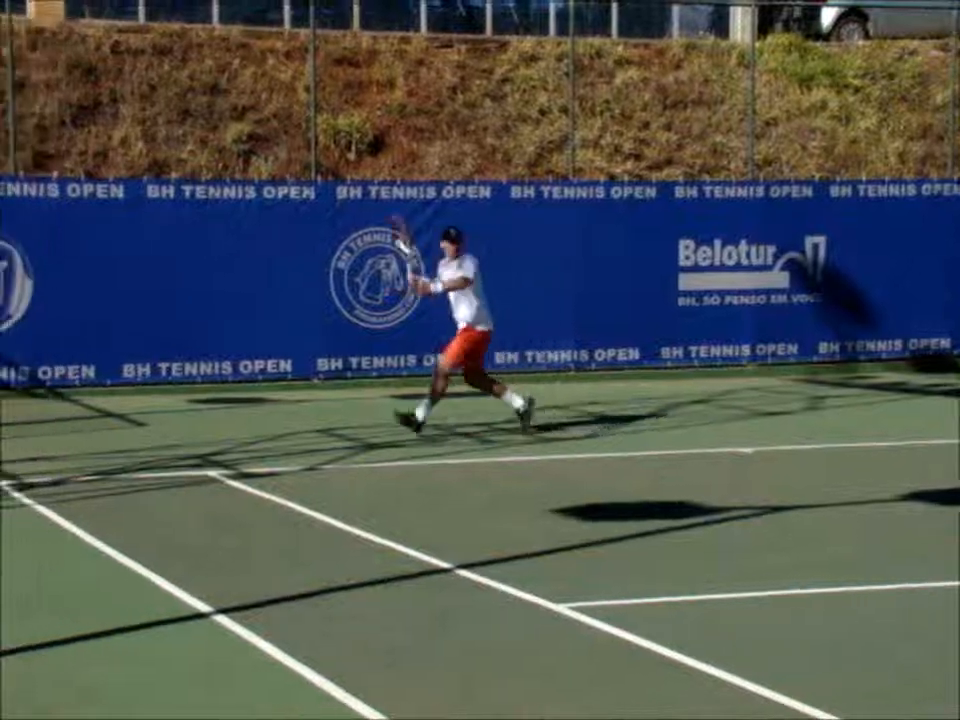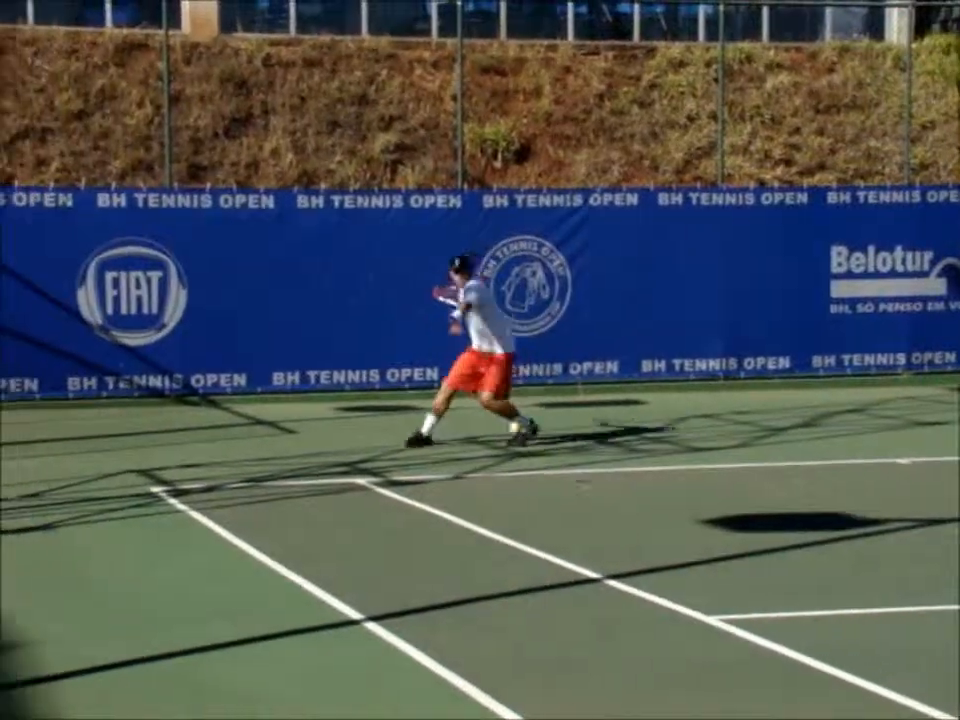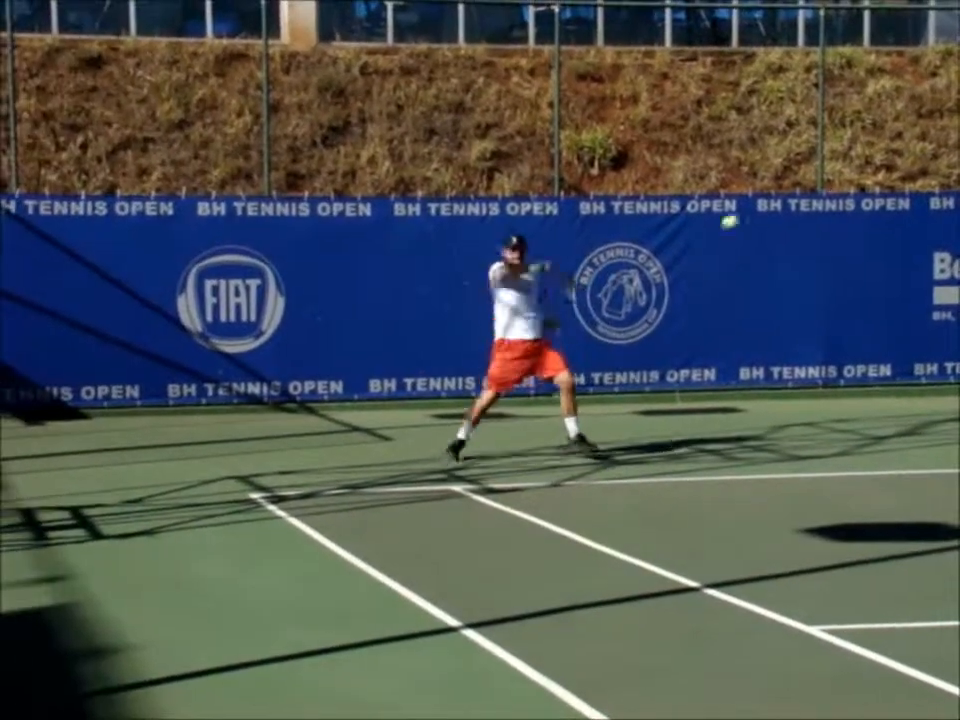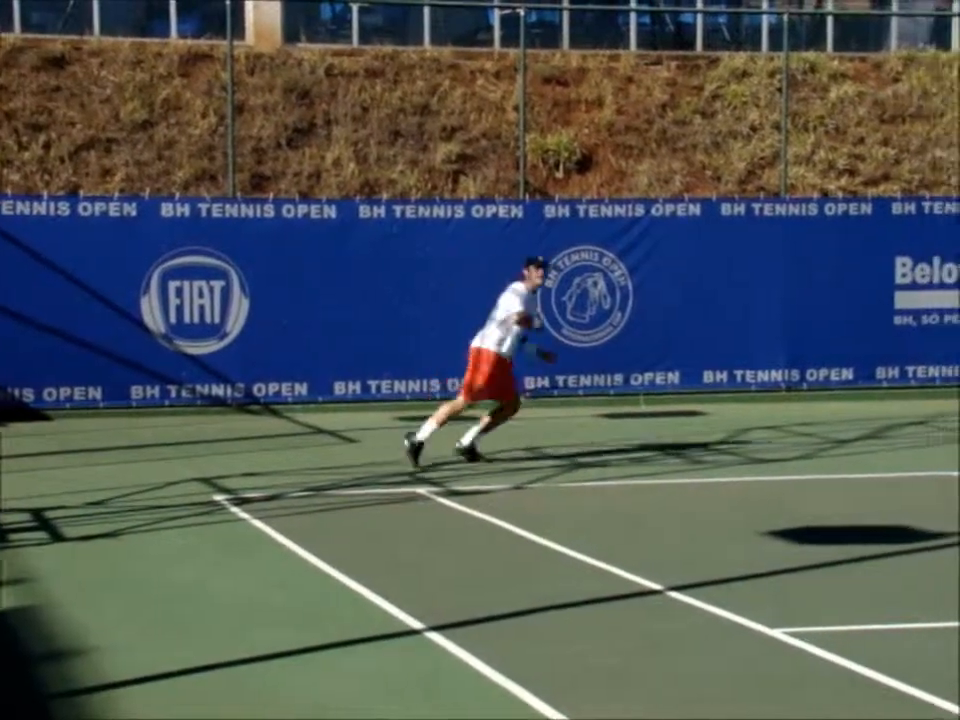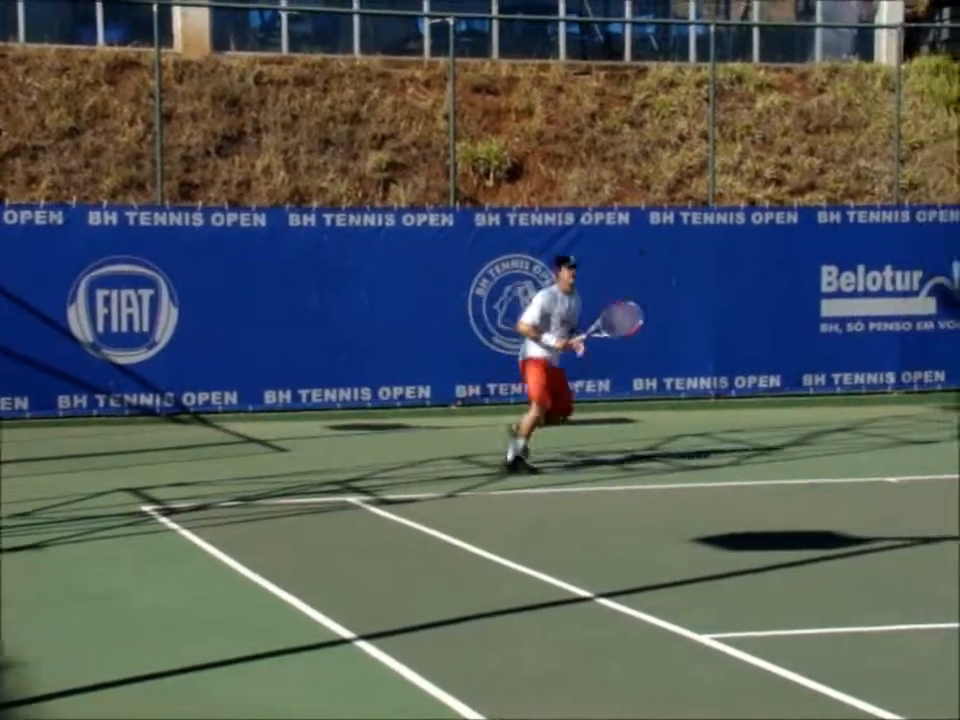
dt=0.4s
person 1, frame 1
left shoulder: (467, 260)
right shoulder: (444, 264)
left elbow: (465, 282)
left wrist: (434, 287)
right wrist: (420, 283)
left hip: (476, 327)
right hip: (469, 327)
left knee: (443, 365)
right knee: (474, 377)
left ankle: (420, 416)
right ankle: (521, 405)
person 1, frame 2
left shoulder: (473, 286)
right shoulder: (465, 289)
left elbow: (467, 305)
left wrist: (458, 319)
left hip: (500, 351)
right hip: (480, 348)
left knee: (488, 398)
right knee: (447, 387)
left ankle: (525, 425)
right ankle: (424, 433)
person 1, frame 3
left shoulder: (532, 280)
right shoulder: (496, 270)
right elbow: (508, 272)
left wrist: (543, 321)
right wrist: (537, 269)
left hip: (537, 342)
right hip: (509, 343)
left knee: (566, 381)
right knee: (490, 394)
left ankle: (576, 437)
right ankle: (460, 439)
person 1, frame 4
left shoulder: (529, 299)
right shoulder: (518, 290)
right elbow: (518, 319)
left wrist: (536, 351)
right wrist: (531, 322)
left hip: (502, 357)
right hip: (487, 351)
left knee: (512, 405)
right knee: (465, 400)
left ankle: (467, 443)
right ankle: (417, 439)
person 1, frame 5
left shoulder: (576, 298)
right shoulder: (545, 297)
right elbow: (523, 327)
left wrist: (577, 342)
right wrist: (551, 341)
left hip: (554, 362)
right hip: (536, 358)
left knee: (563, 412)
right knee: (541, 406)
left ankle: (519, 429)
right ankle: (513, 458)
